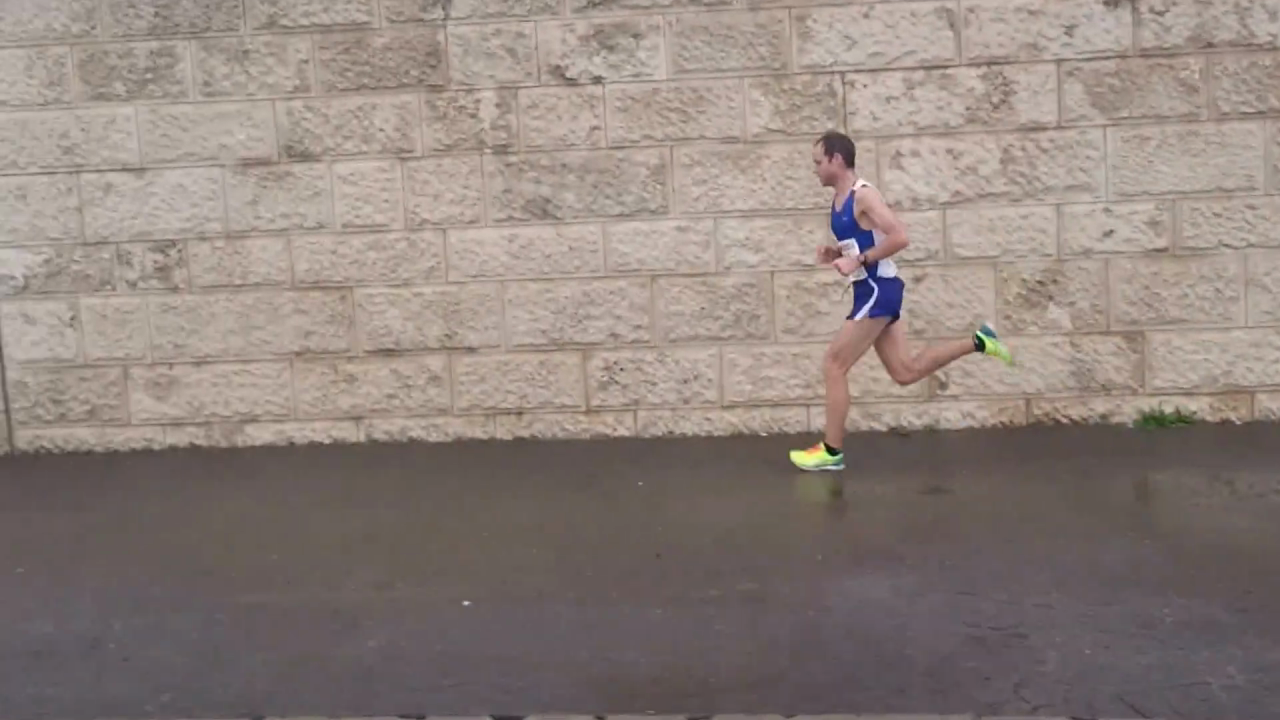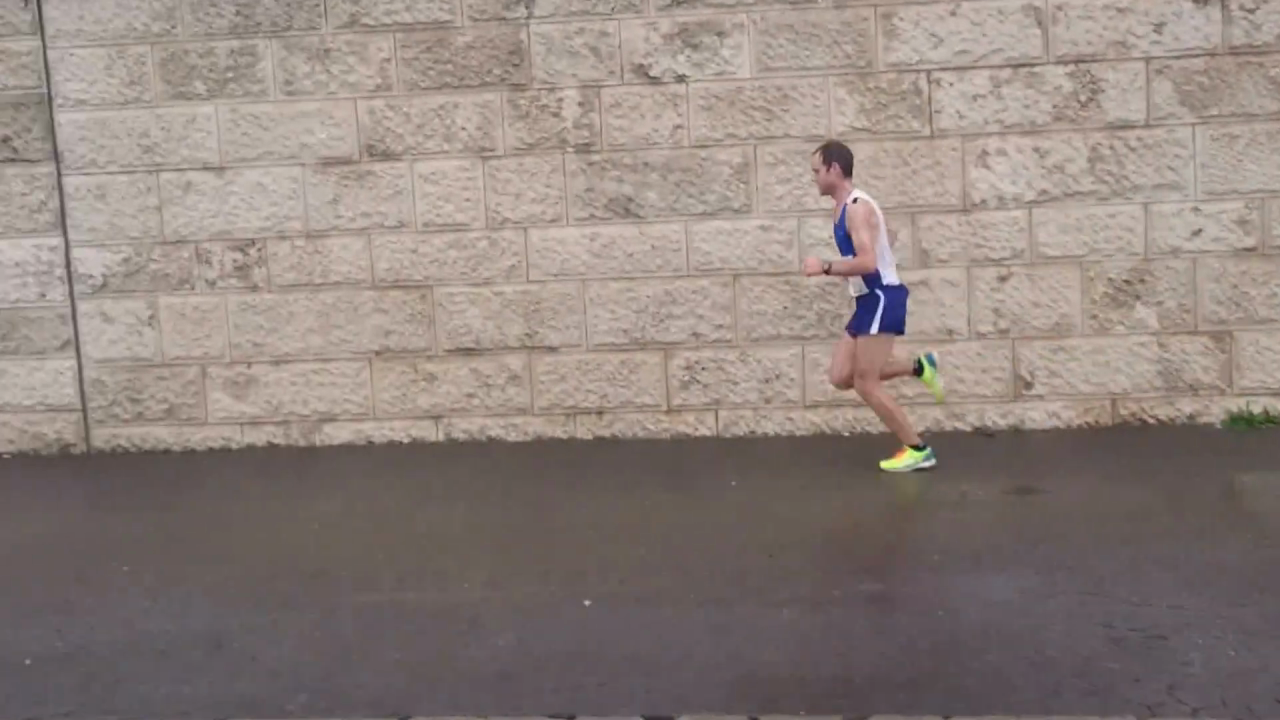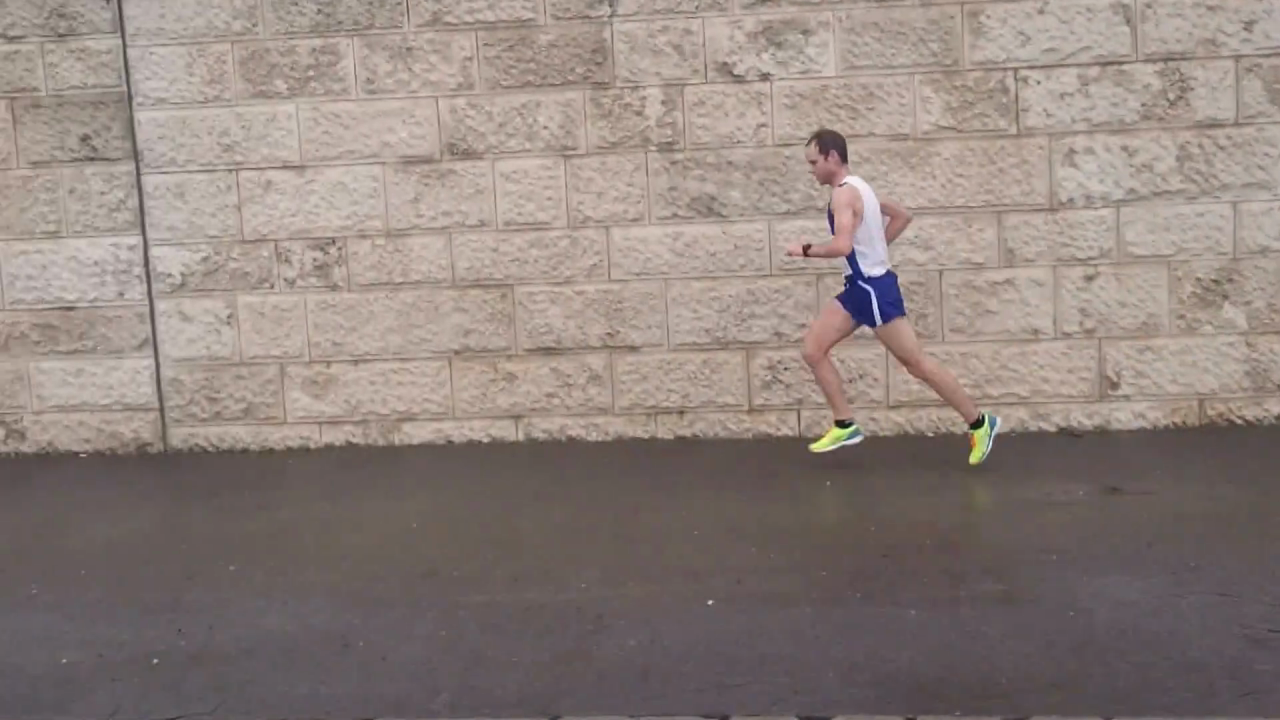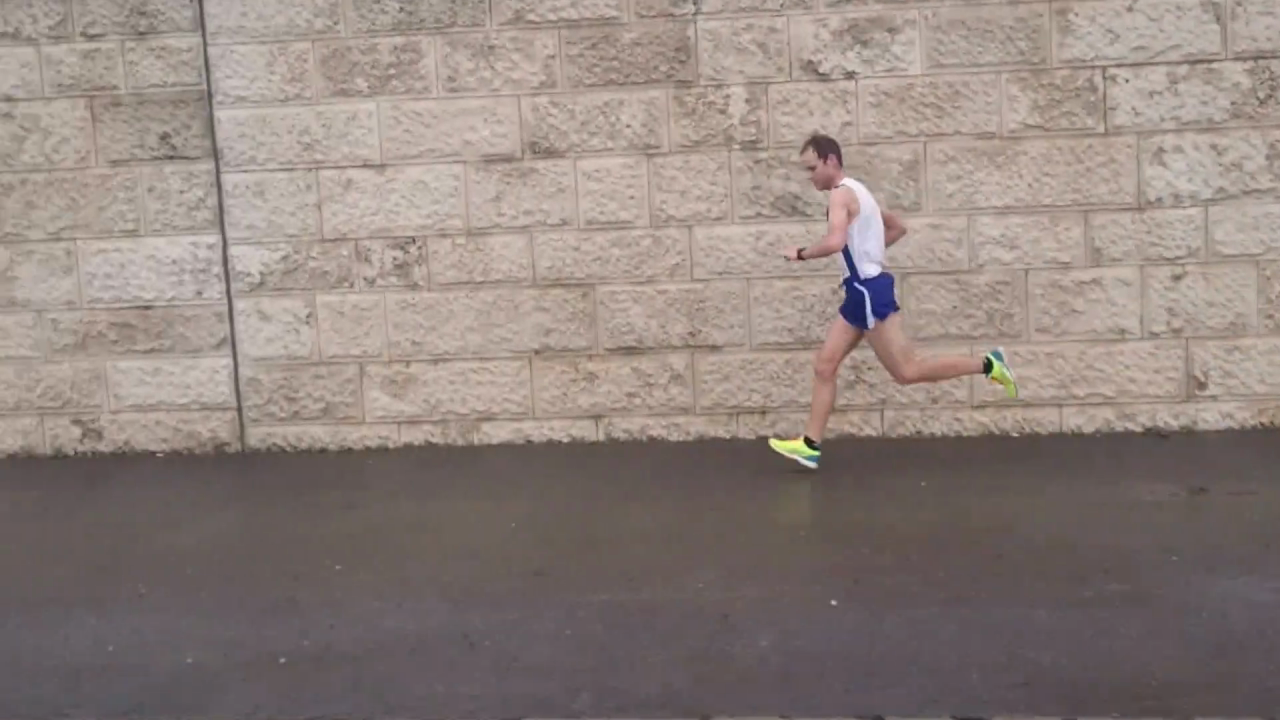
dt=0.1s
person 1, frame 1
left shoulder: (863, 196)
right shoulder: (839, 197)
left elbow: (900, 237)
left wrist: (859, 262)
right wrist: (832, 253)
left hip: (878, 291)
right hip: (869, 292)
left knee: (832, 367)
right knee: (904, 373)
left ankle: (830, 451)
right ankle: (978, 341)
person 1, frame 2
left shoulder: (858, 207)
right shoulder: (848, 206)
left elbow: (868, 263)
right elbow: (875, 250)
left wrist: (825, 268)
right wrist: (833, 267)
left hip: (882, 301)
right hip: (871, 302)
left knee: (865, 384)
right knee: (840, 378)
left ankle: (917, 449)
right ankle: (919, 367)
person 1, frame 3
left shoulder: (844, 192)
right shoulder: (858, 189)
left elbow: (840, 247)
right elbow: (903, 215)
left wrist: (805, 249)
left hip: (873, 290)
right hip: (861, 288)
left knee: (916, 364)
right knee: (812, 350)
left ankle: (978, 424)
right ankle: (844, 424)
person 1, frame 4
left shoulder: (841, 193)
right shoulder: (856, 192)
left elbow: (834, 243)
right elbow: (899, 227)
left wrist: (800, 253)
left hip: (868, 291)
right hip: (861, 291)
left knee: (905, 372)
right knee: (824, 367)
left ankle: (987, 365)
right ankle: (811, 446)
